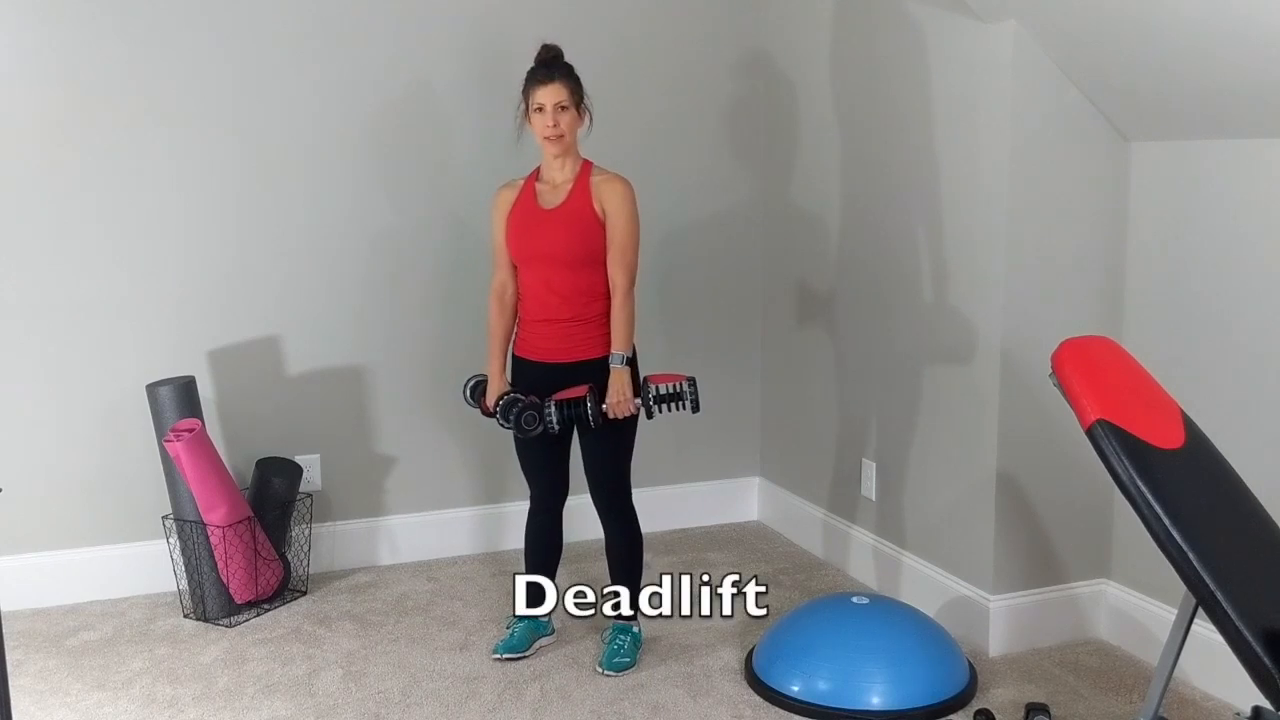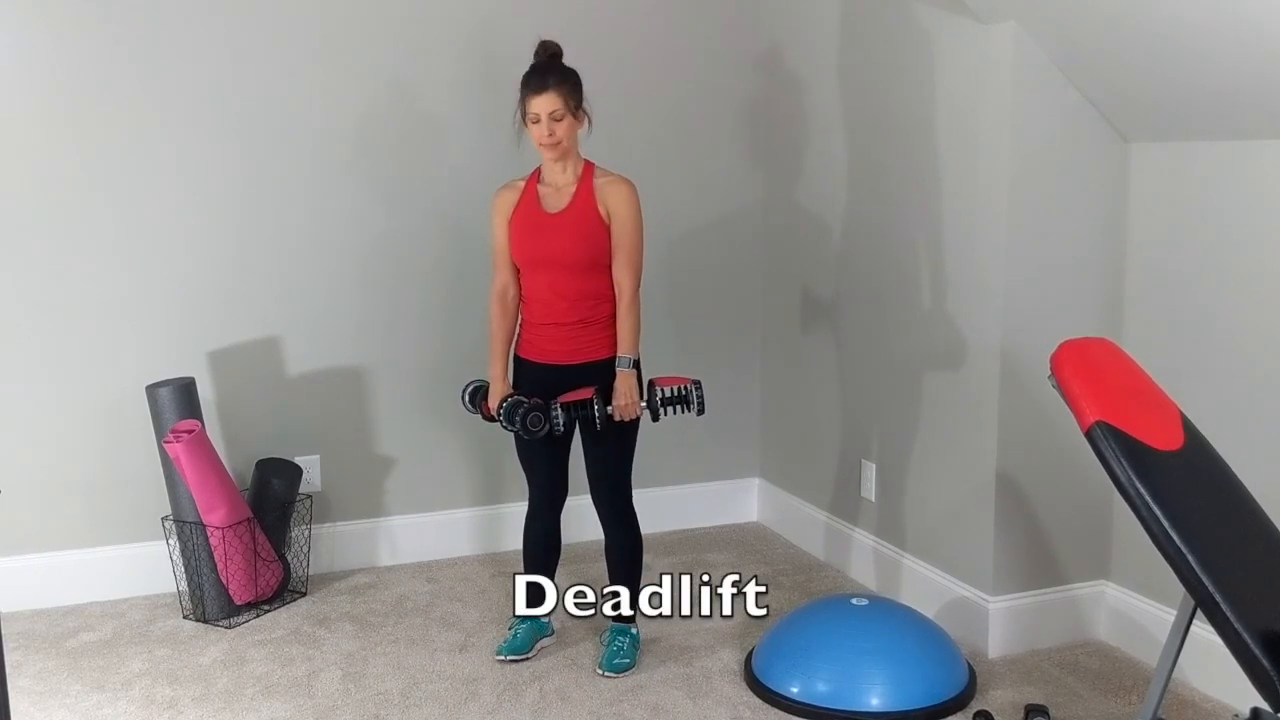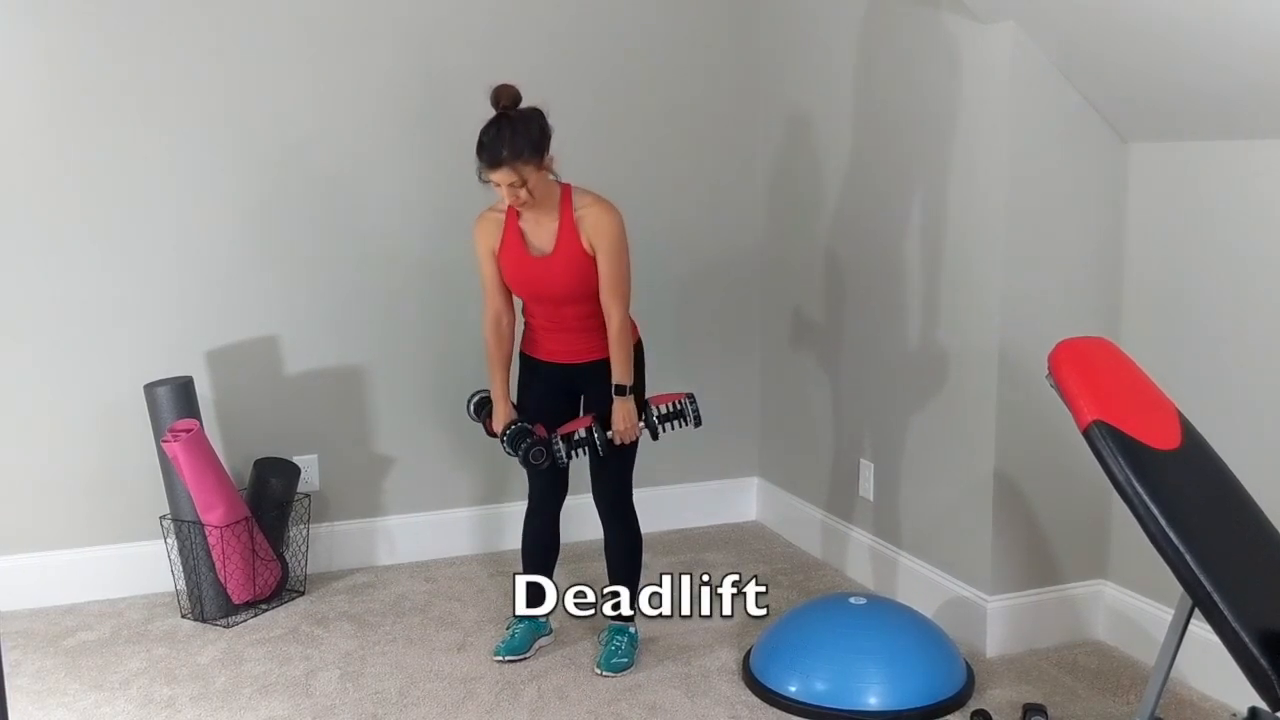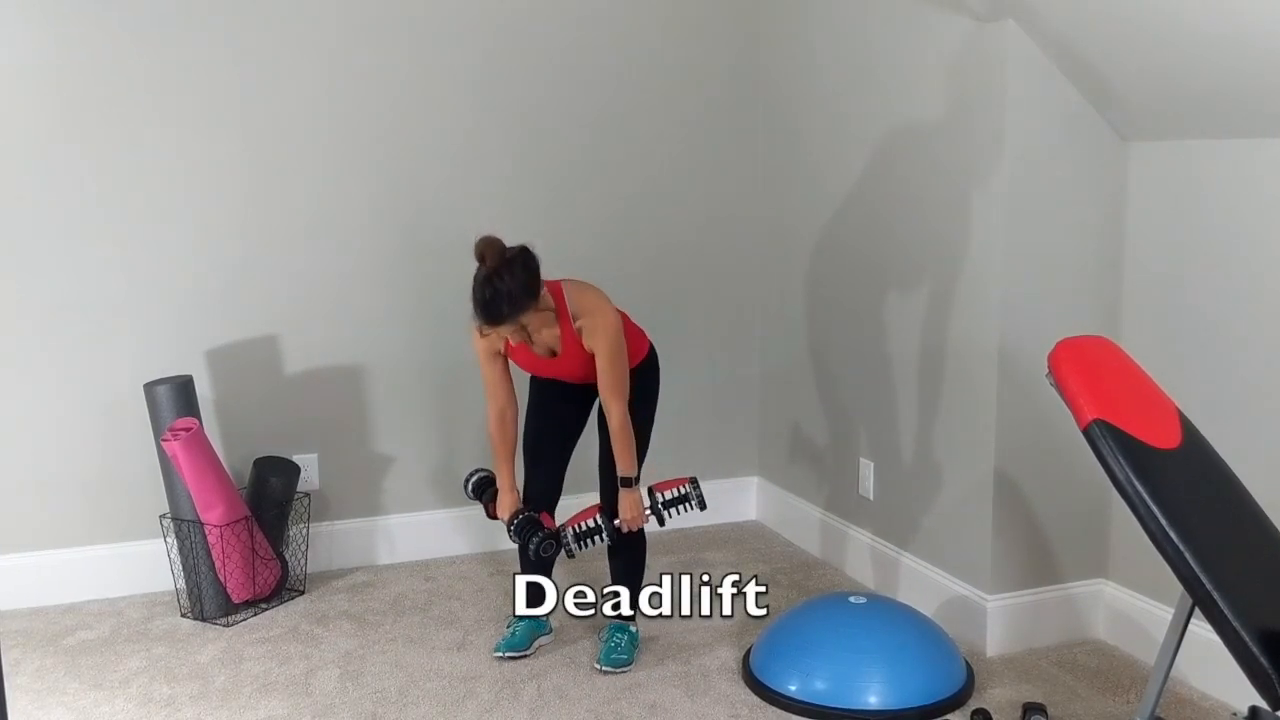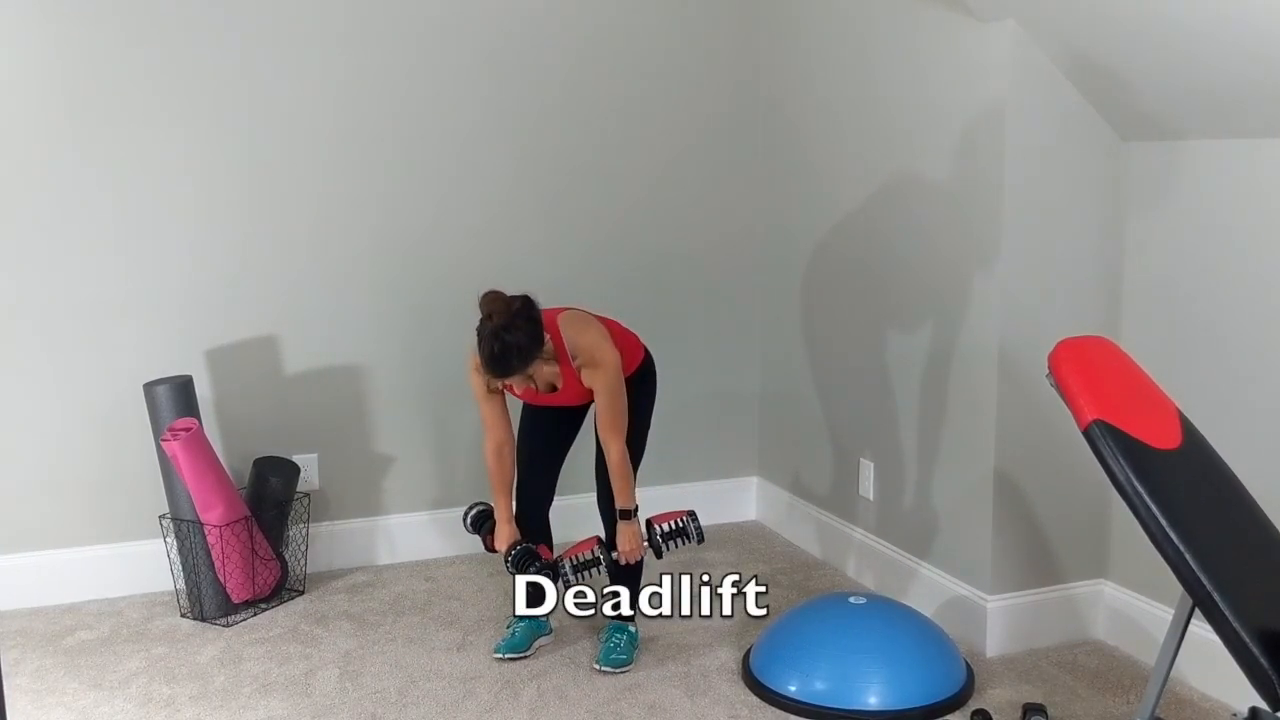
dt=1s
person 1, frame 1
left shoulder: (610, 190)
right shoulder: (509, 198)
left elbow: (621, 287)
right elbow: (503, 289)
left wrist: (620, 368)
right wrist: (495, 372)
left hip: (597, 367)
right hip: (534, 369)
left knee: (612, 496)
right knee: (544, 496)
left ankle: (625, 623)
right ankle: (535, 615)
person 1, frame 2
left shoulder: (615, 193)
right shoulder: (509, 200)
left elbow: (627, 290)
right elbow: (505, 292)
left wrist: (627, 370)
right wrist: (497, 375)
left hip: (601, 369)
right hip: (536, 371)
left knee: (612, 500)
right knee: (543, 498)
left ankle: (623, 625)
right ankle: (535, 616)
person 1, frame 3
left shoulder: (596, 217)
right shoulder: (489, 228)
left elbow: (616, 313)
right elbow: (498, 318)
left wrist: (623, 395)
right wrist: (500, 398)
left hip: (607, 364)
right hip: (543, 367)
left knee: (612, 499)
right knee: (543, 496)
left ankle: (622, 624)
right ankle: (533, 616)
person 1, frame 4
left shoulder: (593, 314)
right shoulder: (489, 328)
left elbow: (615, 410)
right elbow: (500, 409)
left wrist: (629, 485)
right wrist: (505, 486)
left hip: (630, 372)
right hip: (556, 382)
left knee: (617, 504)
right knee: (536, 496)
left ankle: (624, 622)
right ankle: (532, 616)
person 1, frame 5
left shoulder: (593, 349)
right shoulder: (485, 365)
left elbow: (614, 444)
right elbow: (498, 442)
left wrist: (628, 519)
right wrist: (503, 518)
left hip: (628, 376)
right hip: (552, 396)
left knee: (611, 503)
right knee: (530, 498)
left ankle: (623, 623)
right ankle: (533, 616)
